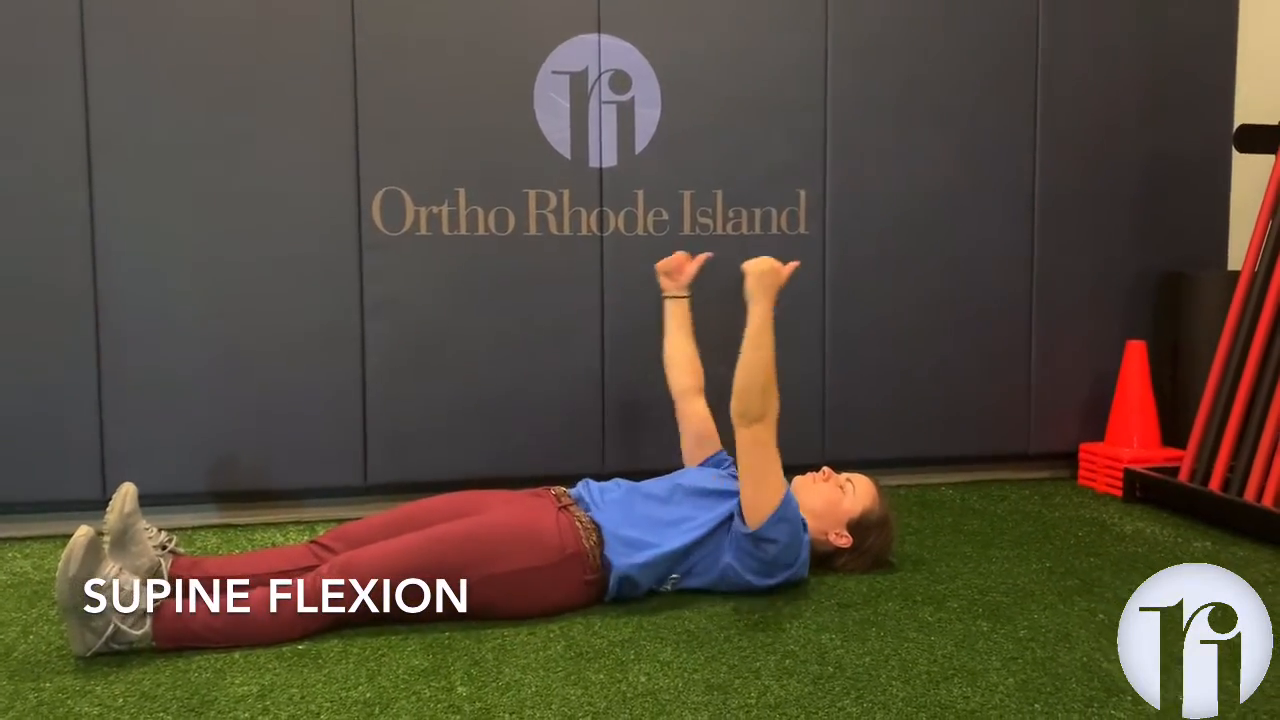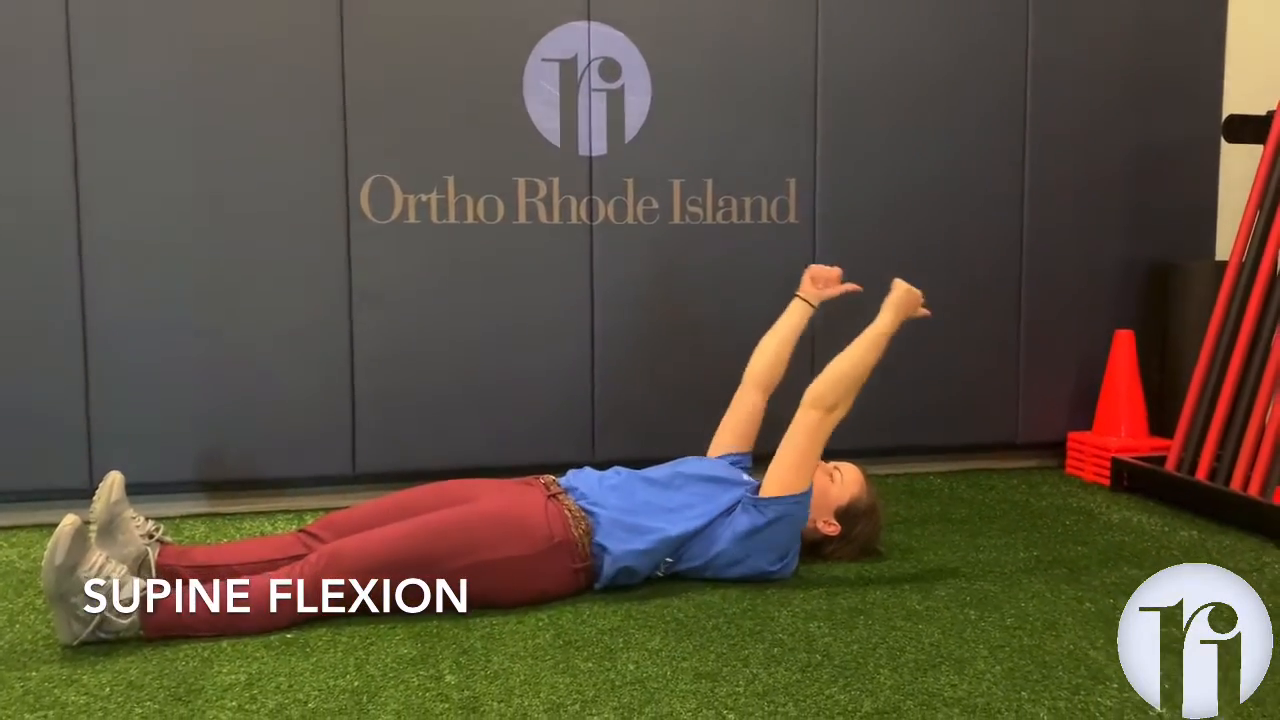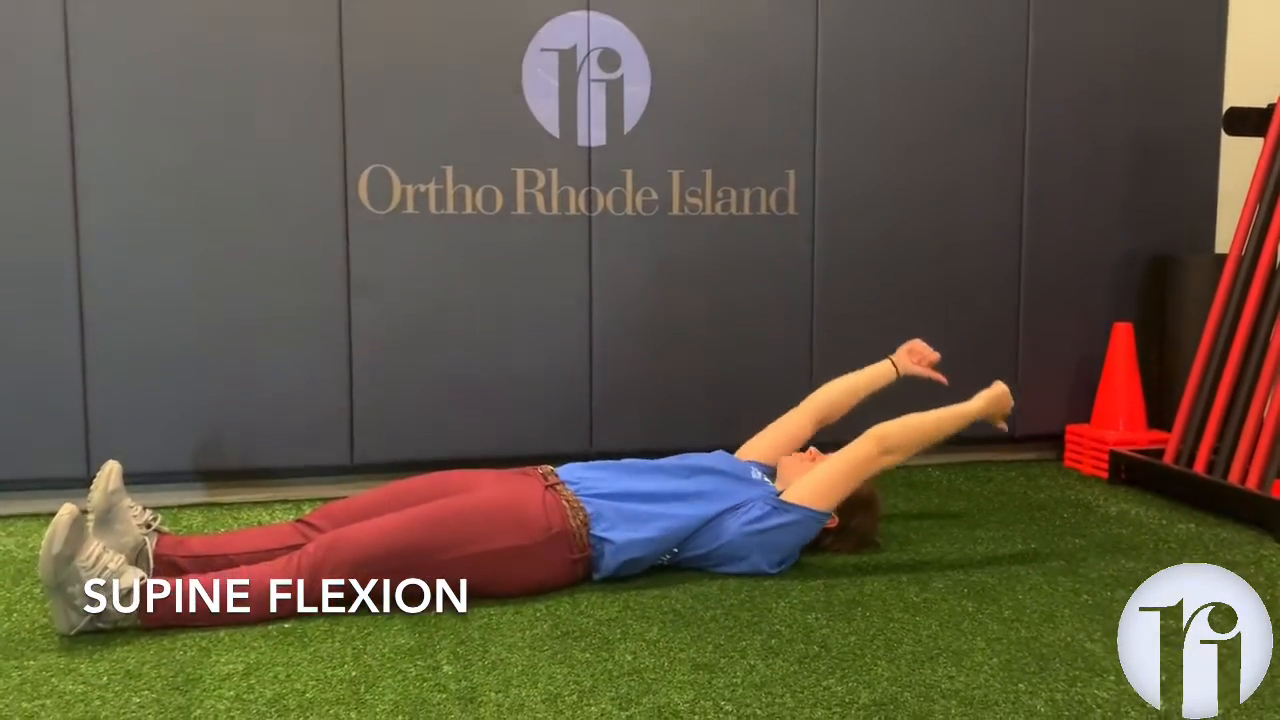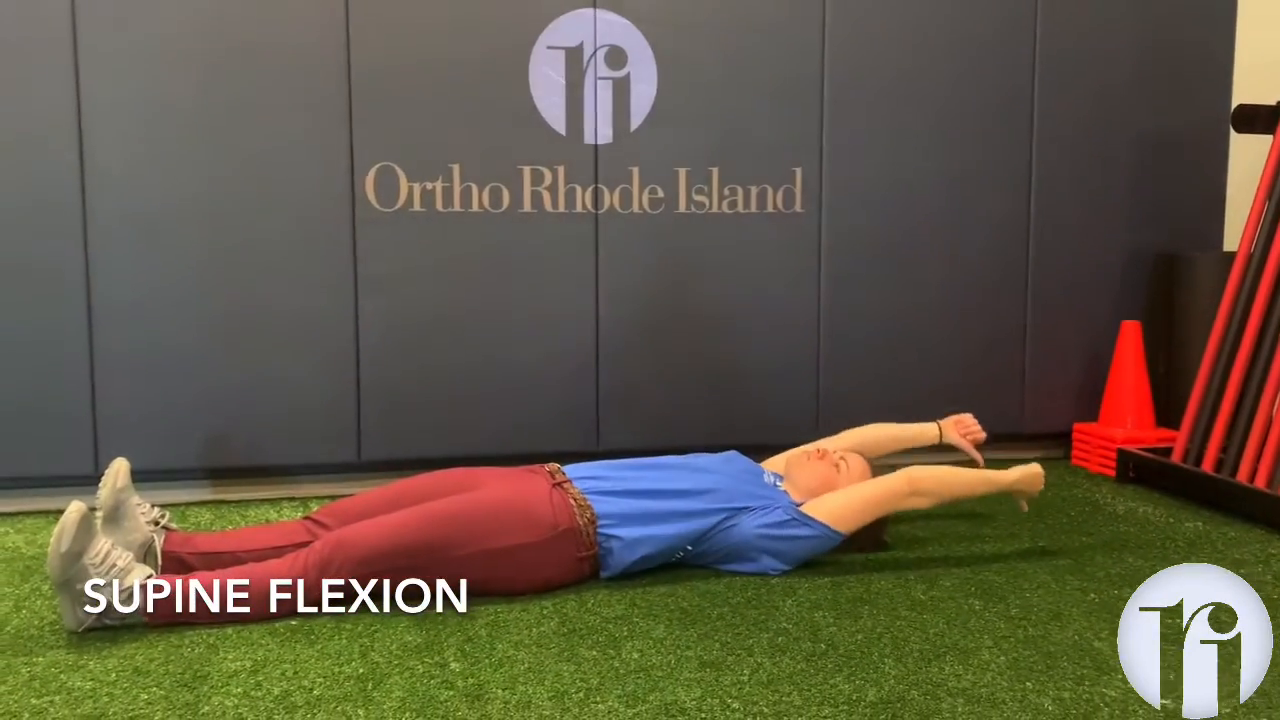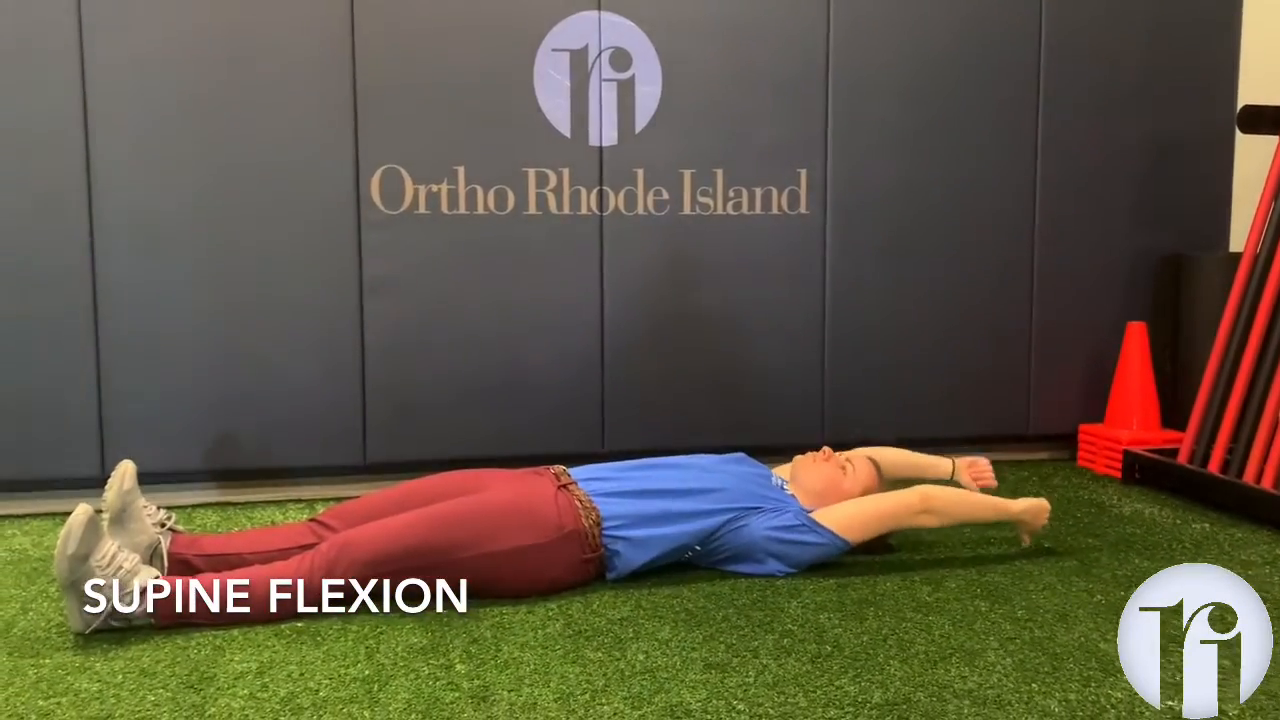
dt=0.5s
person 1, frame 1
left shoulder: (778, 547)
right shoulder: (729, 489)
left elbow: (754, 418)
right elbow: (687, 396)
left wrist: (760, 306)
right wrist: (676, 299)
left hip: (567, 555)
right hip: (550, 509)
left knee: (347, 584)
right knee: (336, 550)
left ankle: (138, 618)
right ankle: (168, 570)
person 1, frame 2
left shoulder: (768, 538)
right shoulder: (735, 482)
left elbow: (818, 408)
right elbow: (756, 387)
left wrist: (887, 322)
right wrist: (804, 304)
left hip: (556, 545)
right hip: (537, 498)
left knee: (335, 575)
right knee: (325, 539)
left ankle: (128, 608)
right ankle: (153, 555)
person 1, frame 3
left shoulder: (773, 530)
right shoulder: (748, 479)
left elbow: (869, 449)
right elbow: (813, 410)
left wrist: (974, 407)
right wrist: (893, 365)
left hip: (554, 537)
right hip: (538, 488)
left knee: (334, 567)
right knee: (326, 529)
left ankle: (126, 595)
right ankle: (154, 546)
person 1, frame 4
left shoulder: (788, 528)
right shoulder: (760, 477)
left elbow: (895, 488)
right elbow: (853, 432)
left wrist: (1006, 479)
right wrist: (941, 429)
left hip: (560, 534)
right hip: (543, 486)
left knee: (343, 562)
right knee: (333, 524)
left ankle: (137, 597)
right ankle: (161, 544)
person 1, frame 5
left shoulder: (793, 532)
right shoulder: (770, 482)
left elbow: (901, 507)
right elbow: (865, 449)
left wrist: (1014, 508)
right wrist: (951, 465)
left hip: (565, 535)
right hip: (549, 488)
left knee: (348, 564)
right knee: (340, 527)
left ankle: (142, 597)
right ankle: (169, 547)
